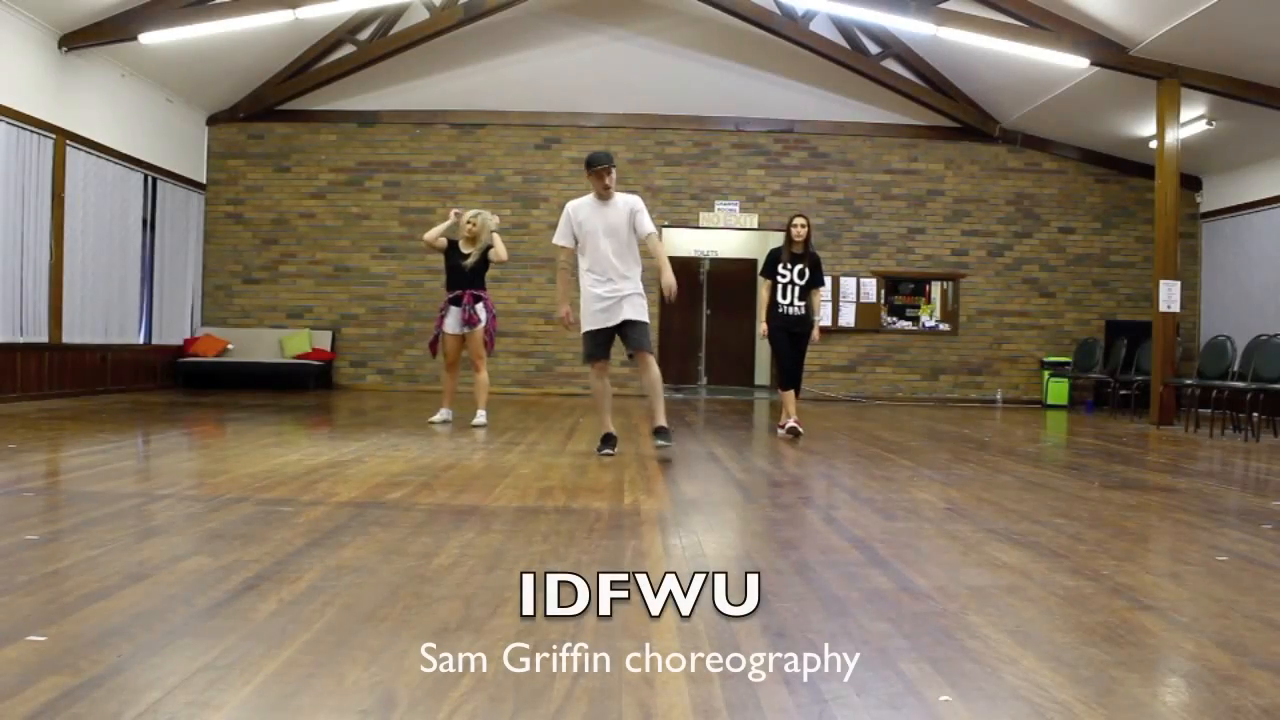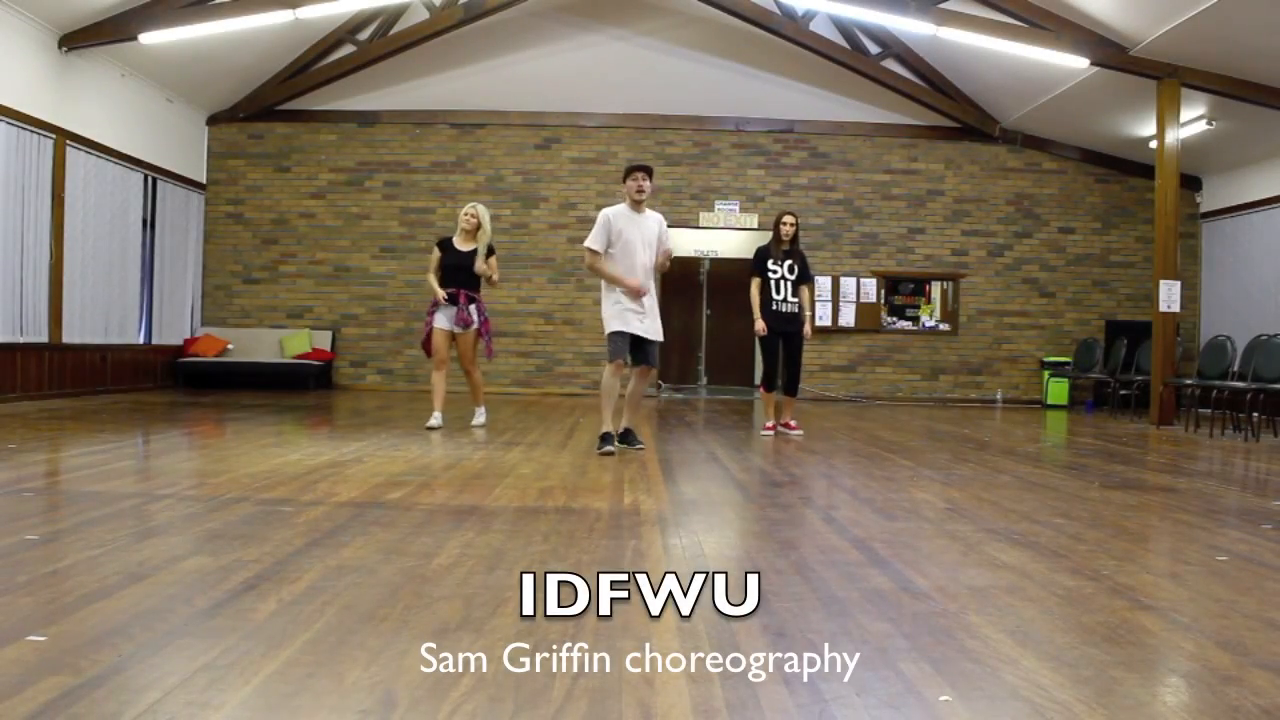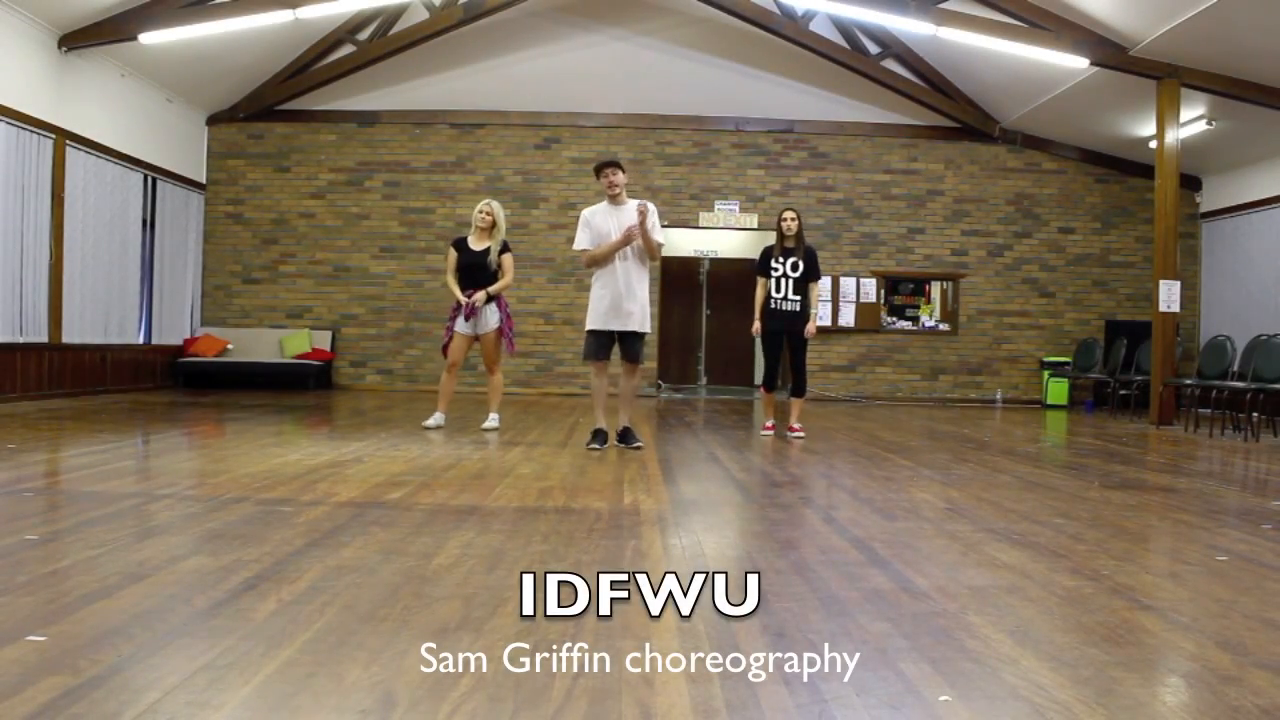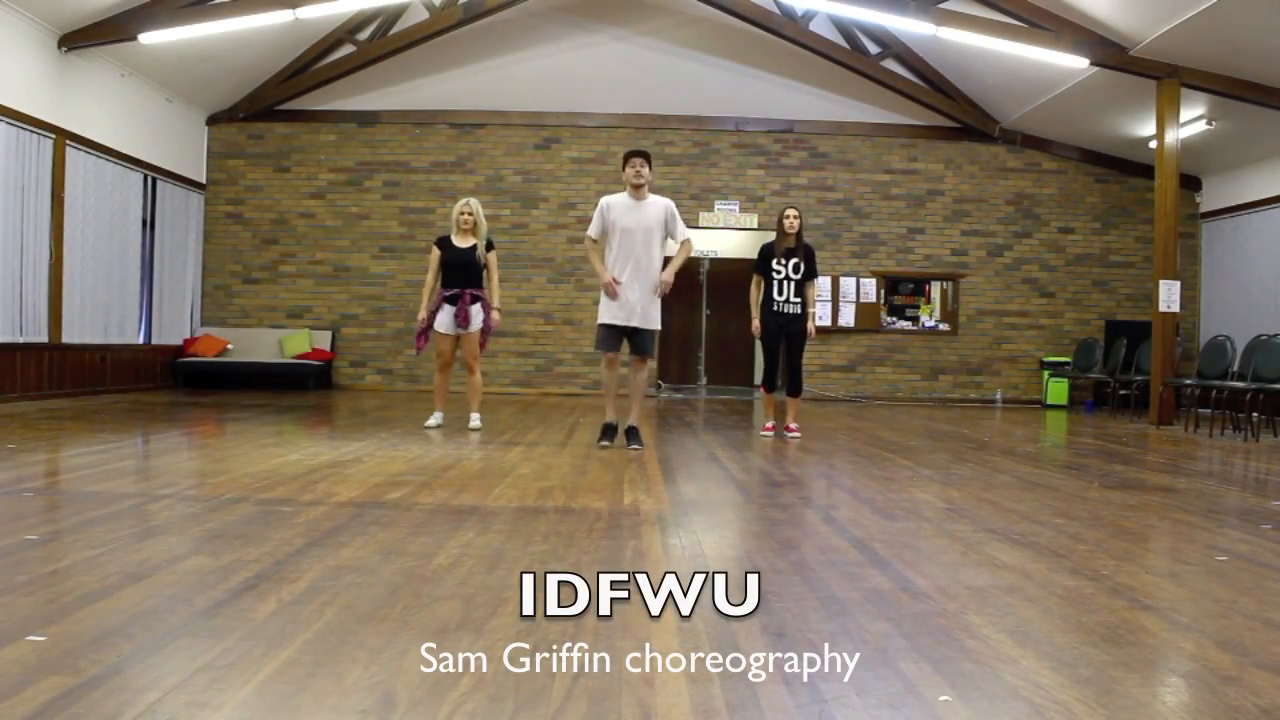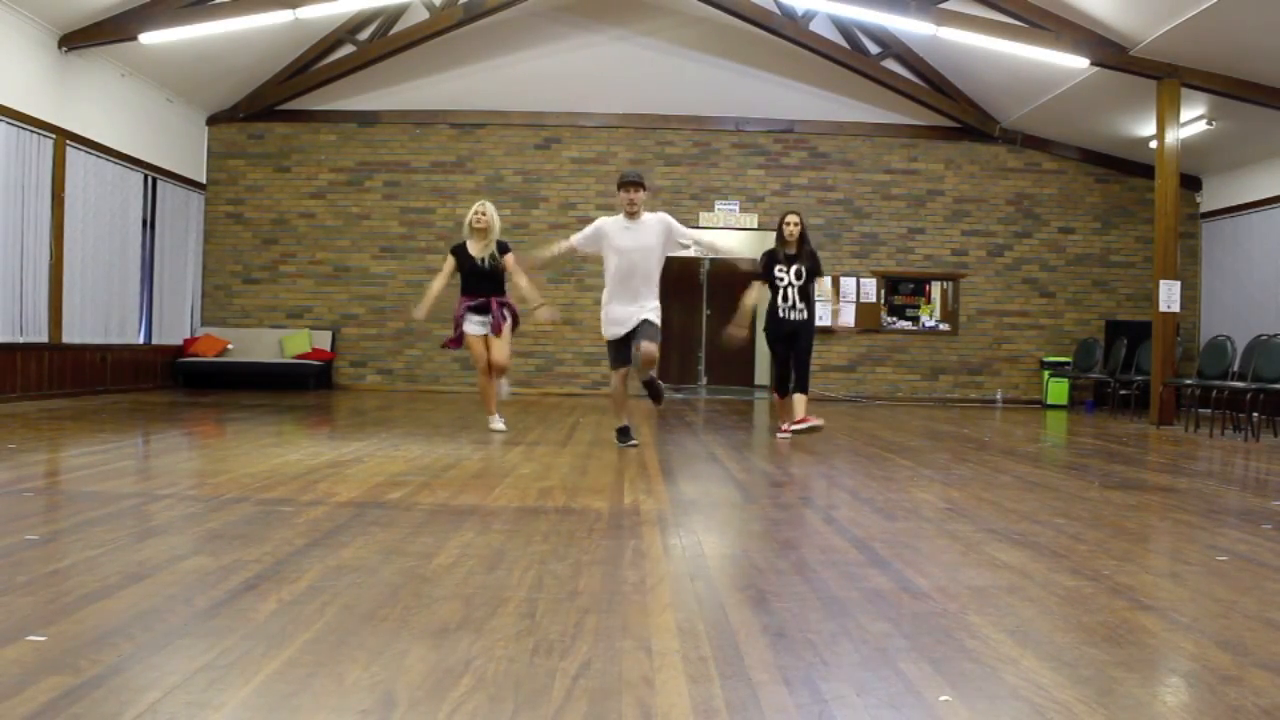
dt=1s
person 1, frame 1
left shoulder: (632, 203)
right shoulder: (574, 209)
left elbow: (651, 238)
right elbow: (564, 260)
left wrist: (666, 270)
right wrist: (562, 302)
left hip: (629, 295)
right hip: (594, 300)
left knee: (644, 355)
right knee: (598, 365)
left ankle: (660, 425)
right ankle: (608, 433)
person 1, frame 2
left shoulder: (657, 221)
right shoulder: (609, 216)
left elbow: (661, 264)
right elbow: (592, 260)
left wrist: (663, 263)
right wrist: (625, 282)
left hip: (647, 306)
right hip: (618, 303)
left knee: (645, 368)
right knee: (616, 362)
left ankle: (627, 429)
right ankle: (607, 432)
person 1, frame 3
left shoulder: (646, 209)
right shoulder: (590, 215)
left elbow: (655, 255)
right elbow: (587, 259)
left wrist: (643, 225)
right wrist: (619, 242)
left hip: (635, 302)
right hip: (603, 302)
left knee: (632, 365)
right knee: (598, 363)
left ankle: (624, 428)
right ankle: (600, 428)
person 1, frame 4
left shoulder: (665, 206)
right shoulder: (608, 204)
left elbow: (686, 243)
right elbow: (590, 243)
left wrist: (671, 270)
right wrist: (602, 273)
left hip: (647, 298)
right hip: (615, 296)
left knee: (640, 360)
right knee: (610, 356)
left ankle: (633, 425)
right ankle: (610, 421)
person 1, frame 5
left shoulder: (661, 223)
right shoulder: (603, 226)
left elbow: (696, 241)
right elbow: (567, 245)
right wrist: (533, 258)
left hip: (646, 307)
right hip: (615, 310)
left knee: (649, 352)
right knee: (620, 371)
left ankle: (648, 376)
right ankle: (622, 425)
person 2, frame 1
left shoulder: (486, 250)
right shoulder: (450, 246)
left elbow: (503, 258)
right elbow: (427, 239)
left wrist: (494, 231)
right wrist: (450, 222)
left hip: (477, 308)
right hip: (453, 308)
left knee: (478, 363)
right knee: (450, 364)
left ankle: (481, 413)
right ankle: (446, 411)
person 2, frame 2
left shoulder: (485, 248)
right shoulder: (444, 244)
left elbow: (495, 282)
right elbow: (432, 273)
left wrist: (488, 274)
right wrist: (436, 288)
left hip: (469, 308)
right hip: (443, 307)
left knee: (469, 366)
right knee: (439, 362)
left ankle: (480, 409)
right ankle: (437, 415)
person 2, frame 3
left shoulder: (501, 246)
right shoulder: (459, 244)
left elbow: (508, 278)
right elbow: (450, 275)
left wrist: (486, 292)
right wrist: (459, 296)
left hip: (491, 309)
right hip: (464, 309)
left knee: (492, 366)
right knee: (452, 363)
left ankle: (493, 416)
right ankle: (439, 414)
person 2, frame 4
left shoulder: (485, 244)
right shoulder: (442, 243)
left elbow: (493, 278)
right elbow: (432, 276)
left wrist: (495, 308)
right wrist: (424, 307)
left hip: (474, 307)
right hip: (446, 306)
left knee: (472, 364)
right knee: (443, 364)
left ankle: (475, 415)
right ankle: (438, 413)
person 2, frame 5
left shoulder: (501, 249)
right shoulder: (458, 250)
left elbow: (519, 278)
right elbow: (441, 280)
left wrist: (538, 305)
right wrist: (424, 307)
left hip: (498, 312)
right hip: (471, 314)
left knee: (499, 362)
right knee: (482, 368)
left ankle: (499, 379)
right ankle: (493, 416)
person 3, frame 1
left shoulder: (813, 259)
right shoulder: (775, 255)
left elbow: (815, 293)
right elbow: (766, 289)
left wrist: (816, 324)
right wrist: (763, 320)
left hip: (801, 324)
right hip: (778, 322)
left knee: (796, 371)
right knee: (785, 370)
left ankle: (784, 421)
right ankle: (793, 418)
person 3, frame 2
left shoulder: (799, 256)
right shoulder: (763, 253)
left elbow: (803, 289)
right elbow: (754, 287)
left wrist: (807, 320)
right wrist: (757, 318)
left hip: (793, 322)
right hip: (770, 320)
left knee: (793, 371)
right knee: (770, 370)
left ankle: (786, 420)
right ankle: (769, 420)
person 3, frame 3
left shoulder: (808, 253)
right shoulder: (769, 252)
left elbow: (813, 287)
right elbow: (761, 286)
left wrist: (812, 319)
right wrist: (756, 318)
left hip: (798, 320)
right hip: (771, 319)
left knee: (798, 369)
right knee: (771, 369)
left ankle: (794, 422)
right ankle: (769, 420)
person 3, frame 4
left shoulder: (807, 251)
right shoulder: (768, 249)
left elbow: (810, 286)
right elbow: (756, 284)
left wrist: (811, 318)
right wrist: (755, 317)
left hip: (797, 319)
right hip: (771, 318)
left knee: (794, 369)
right knee: (771, 368)
left ankle: (791, 422)
right ankle: (769, 421)
person 3, frame 5
left shoulder: (809, 256)
right shoulder: (770, 256)
left elbow: (820, 286)
right elbow: (755, 291)
right wrist: (740, 324)
left hip: (803, 325)
right hip: (777, 323)
left knee: (801, 370)
right knee: (782, 374)
left ankle: (800, 417)
right ankle: (785, 421)
